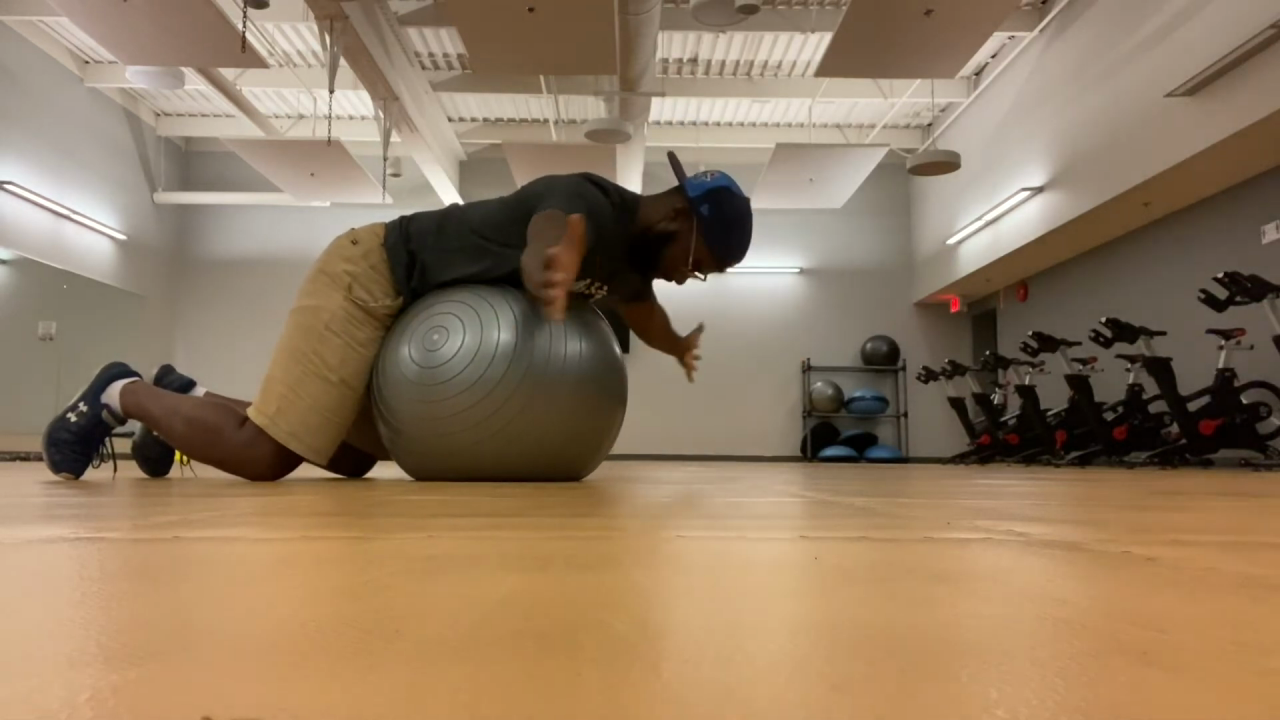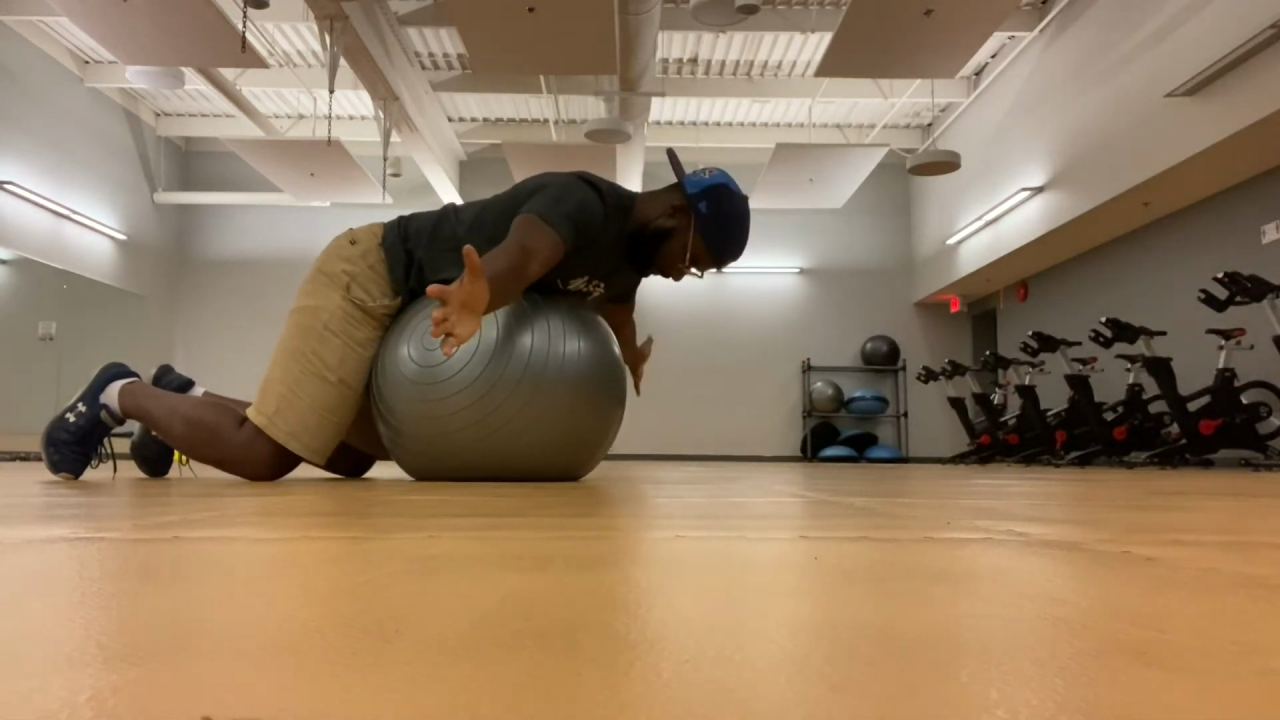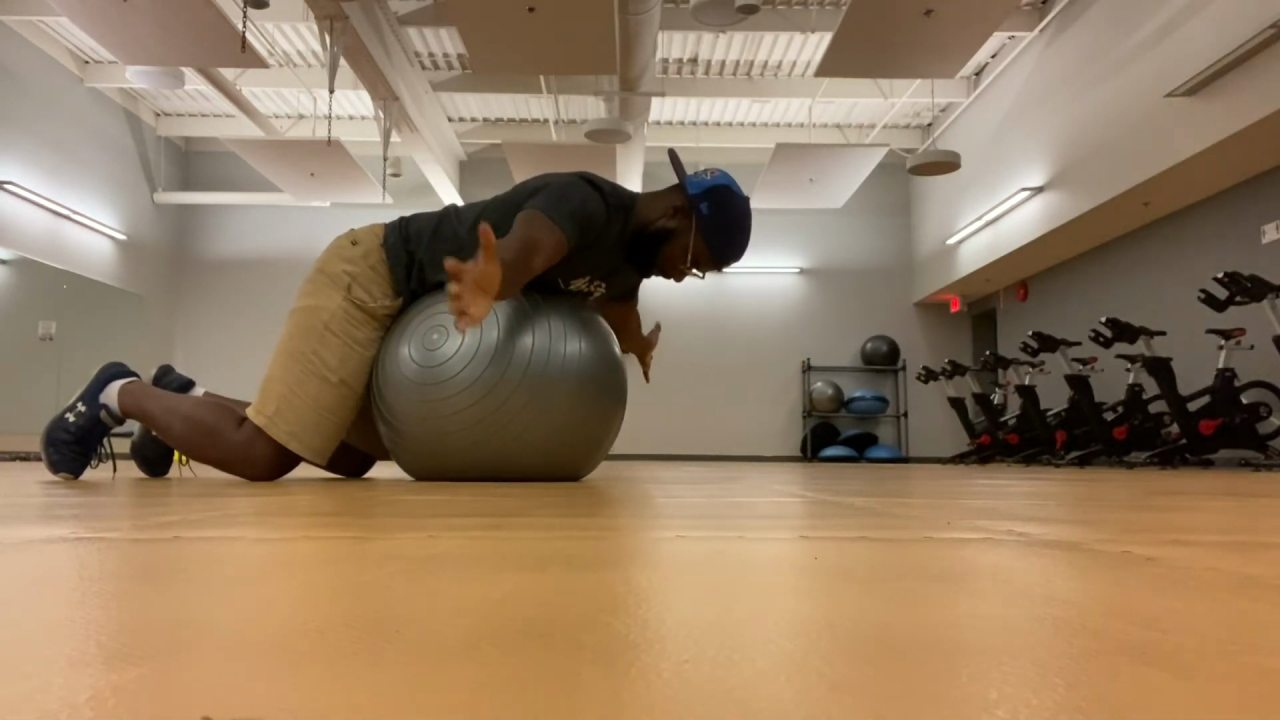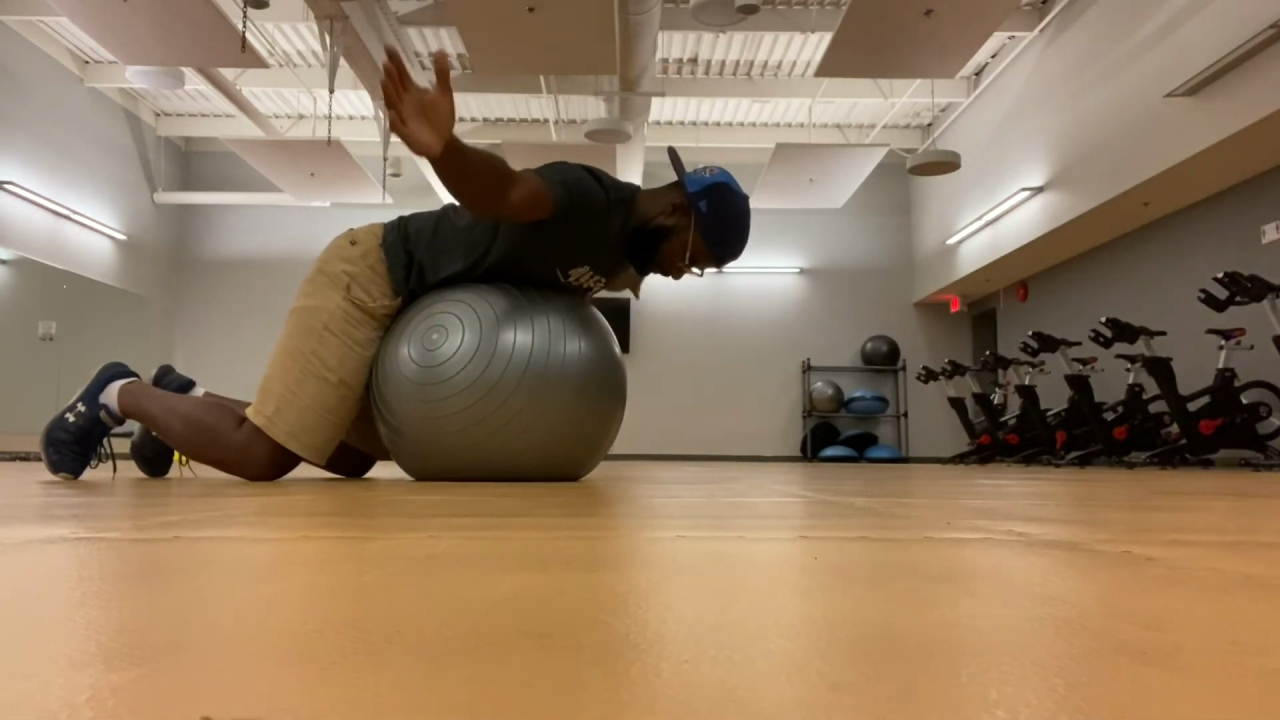
dt=0.4s
person 1, frame 1
left shoulder: (631, 237)
right shoulder: (587, 205)
left elbow: (639, 306)
right elbow: (537, 252)
left wrist: (679, 345)
right wrist: (555, 275)
left hip: (407, 307)
right hip: (371, 277)
left knee: (349, 457)
right knee: (262, 455)
left ankle: (186, 396)
right ankle: (124, 394)
person 1, frame 2
left shoulder: (628, 254)
right shoulder: (583, 204)
left elbow: (615, 314)
right elbow: (516, 256)
left wrist: (631, 360)
right wrist: (480, 298)
left hip: (407, 303)
right hip: (370, 277)
left knee: (349, 457)
right knee: (260, 454)
left ankle: (183, 396)
right ankle: (123, 395)
person 1, frame 3
left shoulder: (629, 254)
right shoulder: (585, 205)
left elbow: (619, 309)
right elbow: (524, 250)
left wrist: (638, 346)
right wrist: (491, 280)
left hip: (406, 304)
right hip: (370, 277)
left knee: (349, 457)
right knee: (260, 454)
left ankle: (183, 396)
right ankle: (123, 394)
person 1, frame 4
left shoulder: (627, 233)
right shoulder: (586, 197)
right elbow: (501, 190)
left wrist: (625, 279)
right wrist: (444, 147)
left hip: (407, 311)
right hip: (371, 279)
left knee: (348, 457)
right knee: (259, 453)
left ankle: (184, 398)
right ankle: (124, 396)
